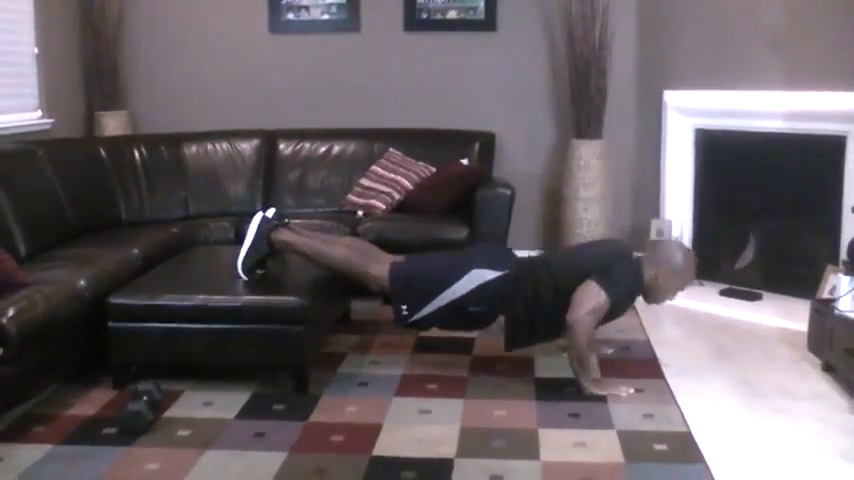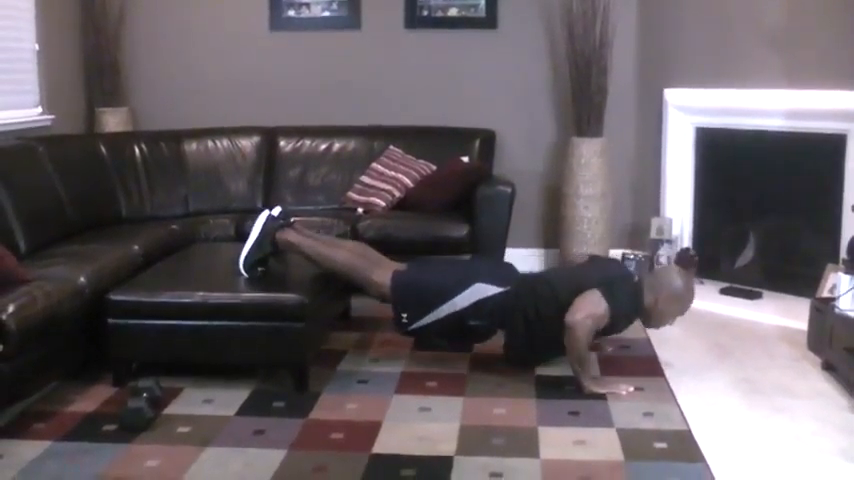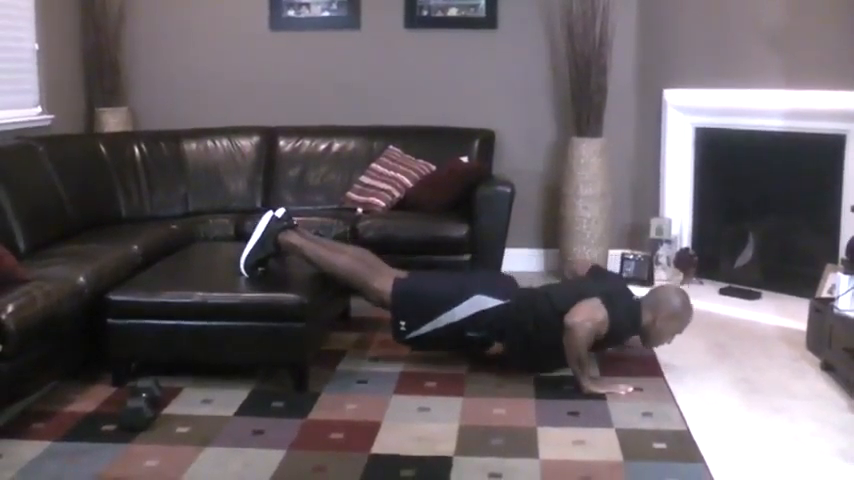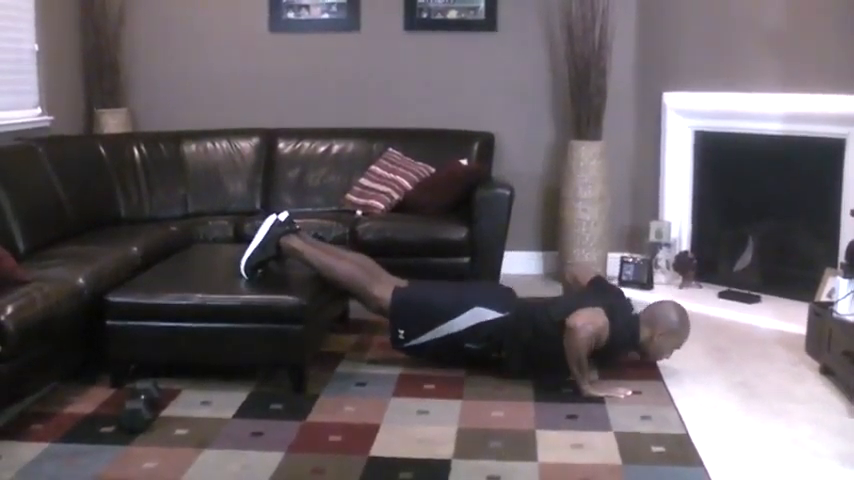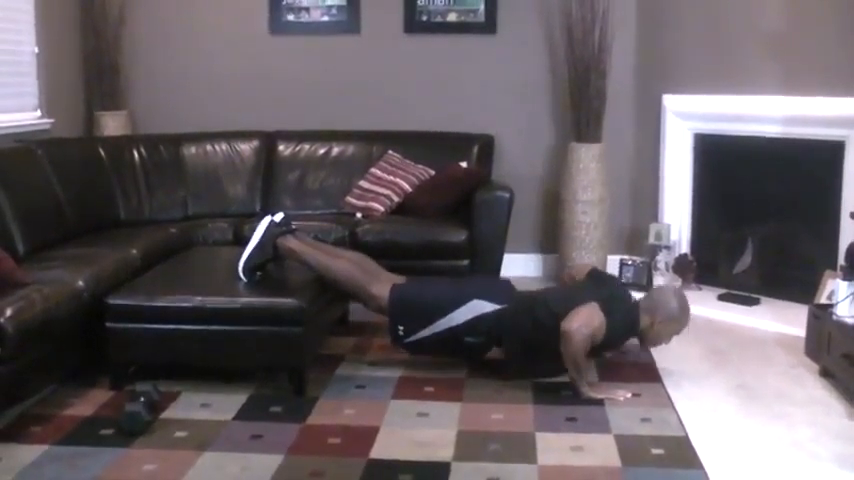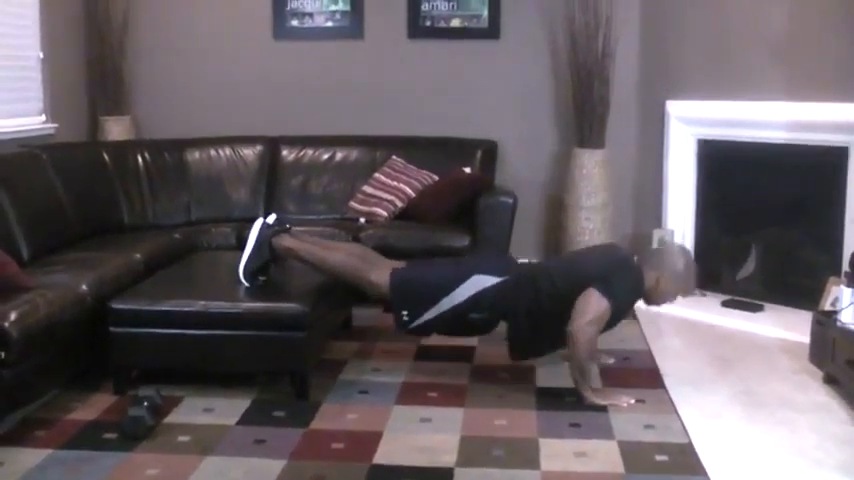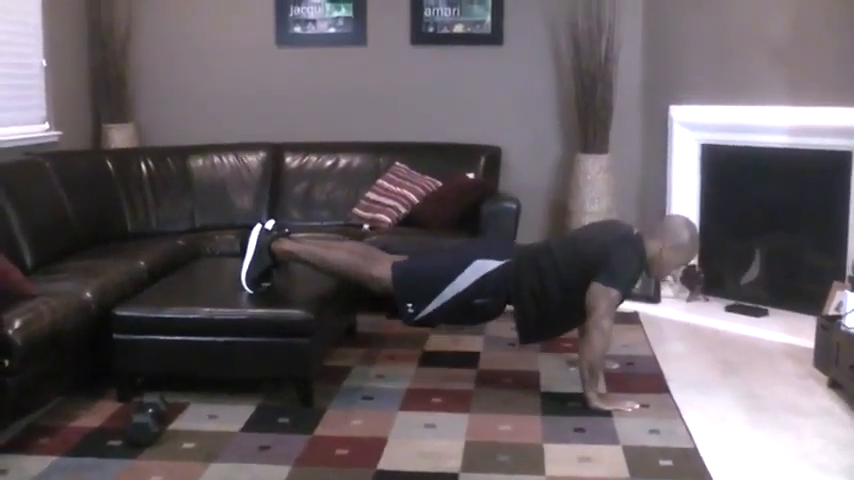
dt=0.2s
person 1, frame 1
left shoulder: (620, 258)
right shoulder: (624, 278)
right elbow: (578, 317)
left wrist: (584, 345)
right wrist: (589, 380)
left hip: (496, 272)
right hip: (489, 285)
left knee: (384, 264)
right knee: (379, 275)
left ankle: (279, 228)
right ankle: (275, 236)
person 1, frame 2
left shoulder: (620, 277)
right shoulder: (624, 301)
right elbow: (576, 320)
right wrist: (588, 379)
left hip: (497, 285)
right hip: (491, 300)
left knee: (387, 272)
right knee: (381, 281)
left ankle: (284, 228)
right ankle: (278, 235)
person 1, frame 3
left shoulder: (618, 292)
right shoulder: (623, 315)
left elbow: (579, 267)
right elbow: (577, 323)
right wrist: (586, 379)
left hip: (497, 298)
right hip: (489, 314)
left knee: (388, 281)
right knee: (382, 288)
left ankle: (287, 230)
right ankle: (282, 237)
person 1, frame 4
left shoulder: (616, 302)
right shoulder: (621, 328)
left elbow: (579, 273)
right elbow: (579, 326)
right wrist: (586, 383)
left hip: (495, 308)
right hip: (488, 325)
left knee: (387, 289)
right knee: (382, 296)
left ankle: (289, 235)
right ankle: (284, 241)
person 1, frame 5
left shoulder: (614, 289)
right shoulder: (620, 315)
left elbow: (576, 272)
right elbow: (572, 329)
right wrist: (585, 384)
left hip: (493, 302)
right hip: (487, 317)
left knee: (384, 284)
right knee: (379, 294)
left ankle: (286, 235)
right ankle: (280, 241)
person 1, frame 6
left shoulder: (619, 260)
right shoulder: (621, 278)
right elbow: (579, 329)
left wrist: (585, 348)
right wrist: (588, 390)
left hip: (494, 279)
right hip: (488, 292)
left knee: (385, 271)
right knee: (379, 281)
left ankle: (280, 234)
right ankle: (275, 241)
person 1, frame 7
left shoulder: (622, 238)
right shoulder: (626, 256)
right elbow: (598, 325)
left wrist: (585, 350)
right wrist: (595, 395)
left hip: (498, 265)
right hip: (490, 277)
left knee: (384, 264)
right knee: (380, 274)
left ankle: (279, 238)
right ankle: (275, 245)
